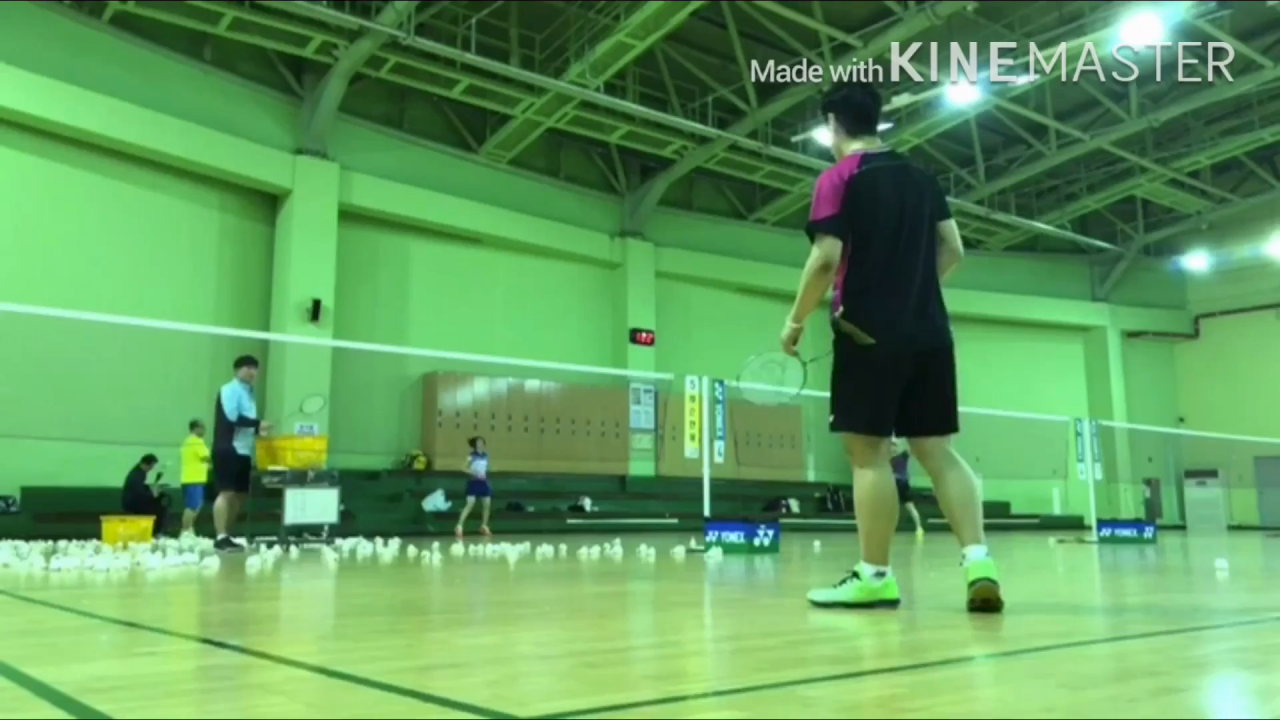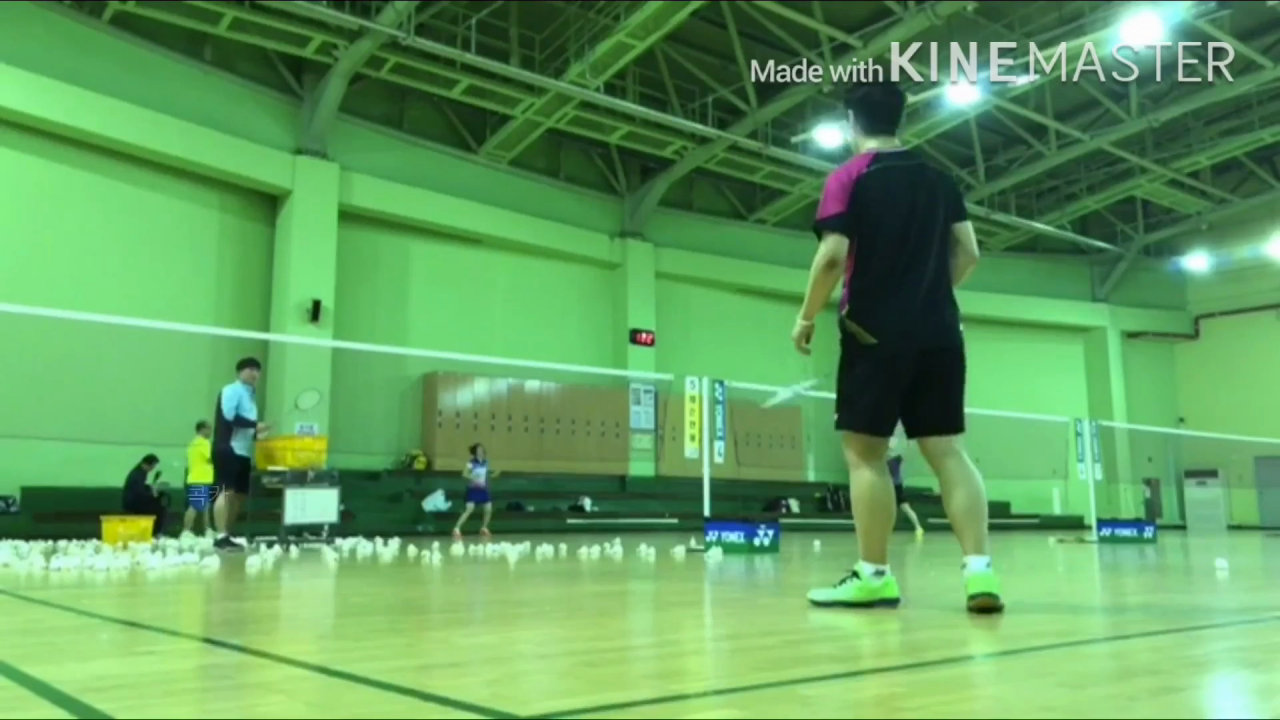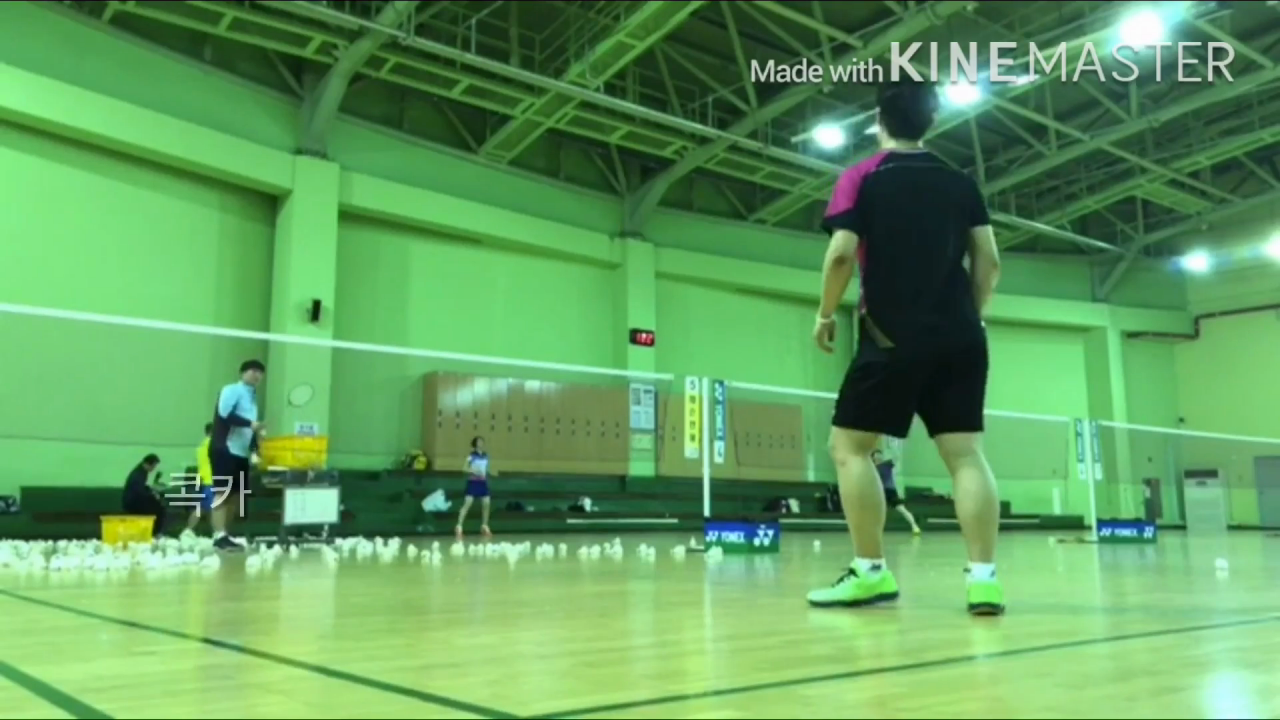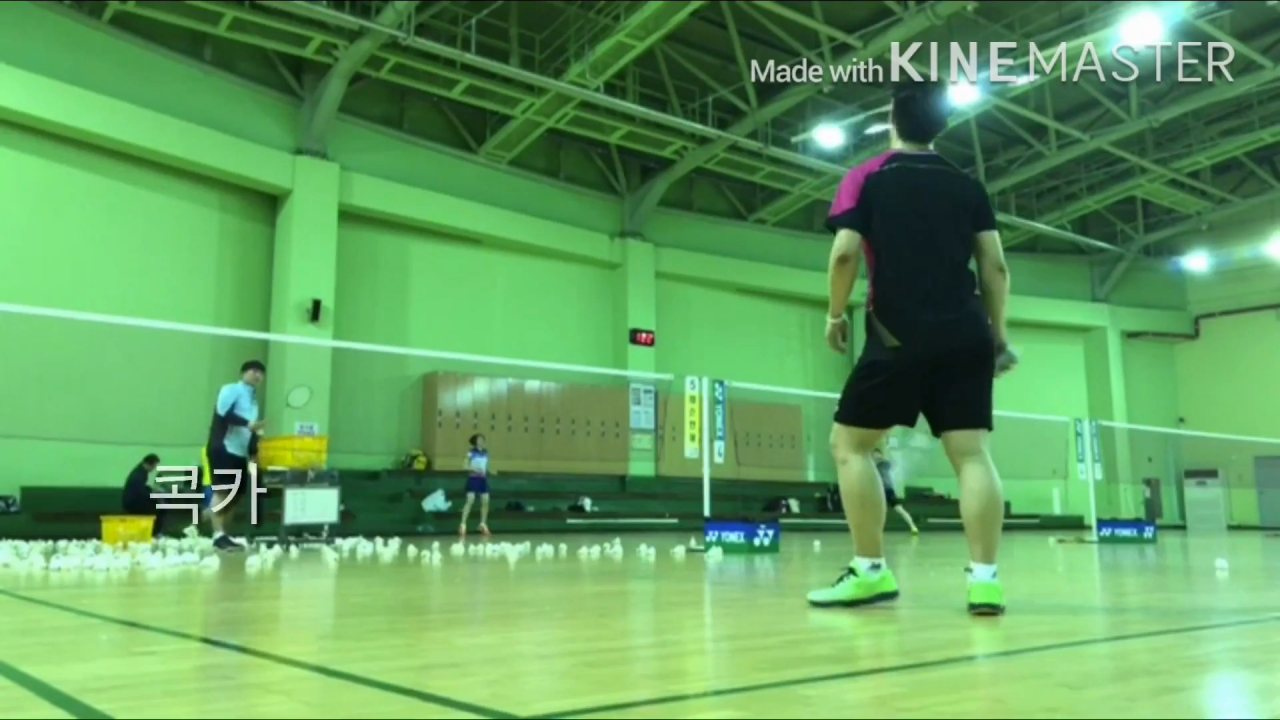
dt=0.1s
person 1, frame 1
left shoulder: (838, 179)
right shoulder: (921, 179)
left elbow: (825, 260)
right elbow: (952, 250)
left wrist: (795, 319)
left hip: (870, 336)
right hip: (929, 334)
left knee: (868, 455)
right knee: (939, 452)
left ankle: (874, 577)
right ankle: (978, 562)
person 1, frame 2
left shoulder: (848, 177)
right shoulder: (940, 179)
left elbow: (833, 256)
right elbow: (968, 254)
left wrist: (806, 316)
left hip: (875, 335)
right hip: (940, 334)
left knee: (865, 453)
right knee: (948, 451)
left ankle: (874, 576)
right ankle: (979, 571)
person 1, frame 3
left shoulder: (862, 179)
right shoulder: (960, 183)
left elbow: (842, 254)
right elbow: (987, 261)
left wrist: (825, 313)
left hip: (891, 340)
right hip: (958, 339)
left knee: (849, 446)
right knee: (965, 455)
left ankle: (870, 572)
right ankle: (983, 578)
person 1, frame 4
left shoulder: (866, 179)
right shoulder: (968, 187)
left elbow: (846, 253)
right elbow: (995, 267)
left wrist: (836, 314)
right wrist: (998, 332)
left hip: (897, 338)
right hip: (966, 338)
left knee: (850, 444)
right knee: (971, 453)
left ankle: (870, 571)
right ankle: (985, 578)
person 2, frame 1
left shoulder: (249, 395)
right shoulder: (229, 390)
right elbow: (232, 417)
left wrist: (258, 428)
right wrist: (258, 424)
left hip: (243, 451)
right hip: (227, 449)
left knee: (238, 494)
right knee: (225, 492)
left ankle: (225, 536)
right ankle: (220, 538)
person 2, frame 2
left shoulder: (251, 397)
right shoulder: (230, 391)
right elbow: (229, 416)
left wrist: (256, 431)
right wrist: (255, 425)
left hip: (243, 452)
right hip: (226, 449)
left knee: (238, 494)
right knee: (226, 492)
left ankle: (225, 535)
right ankle: (220, 537)
person 2, frame 3
left shoulder: (253, 400)
right shoulder: (231, 390)
right elbow: (225, 413)
left wrist: (253, 450)
right wrist: (250, 423)
left hip: (242, 453)
right hip: (224, 449)
left knee: (235, 495)
right knee: (222, 492)
left ankle: (223, 535)
right ankle: (219, 536)
person 2, frame 4
left shoulder: (254, 401)
right shoulder: (231, 390)
right elbow: (223, 412)
left wrist: (253, 454)
right wrist: (247, 423)
left hip: (240, 453)
right hip: (222, 448)
left knee: (234, 495)
right knee: (220, 492)
left ankle: (223, 535)
right ankle: (218, 536)
